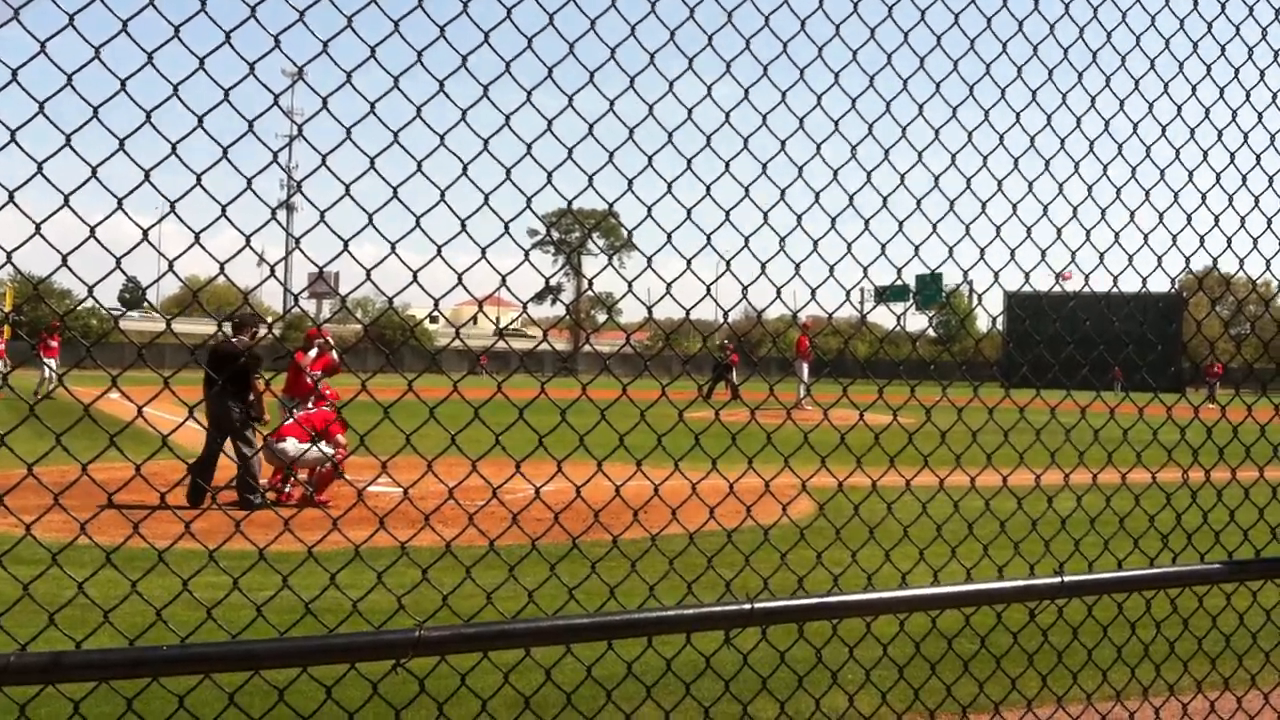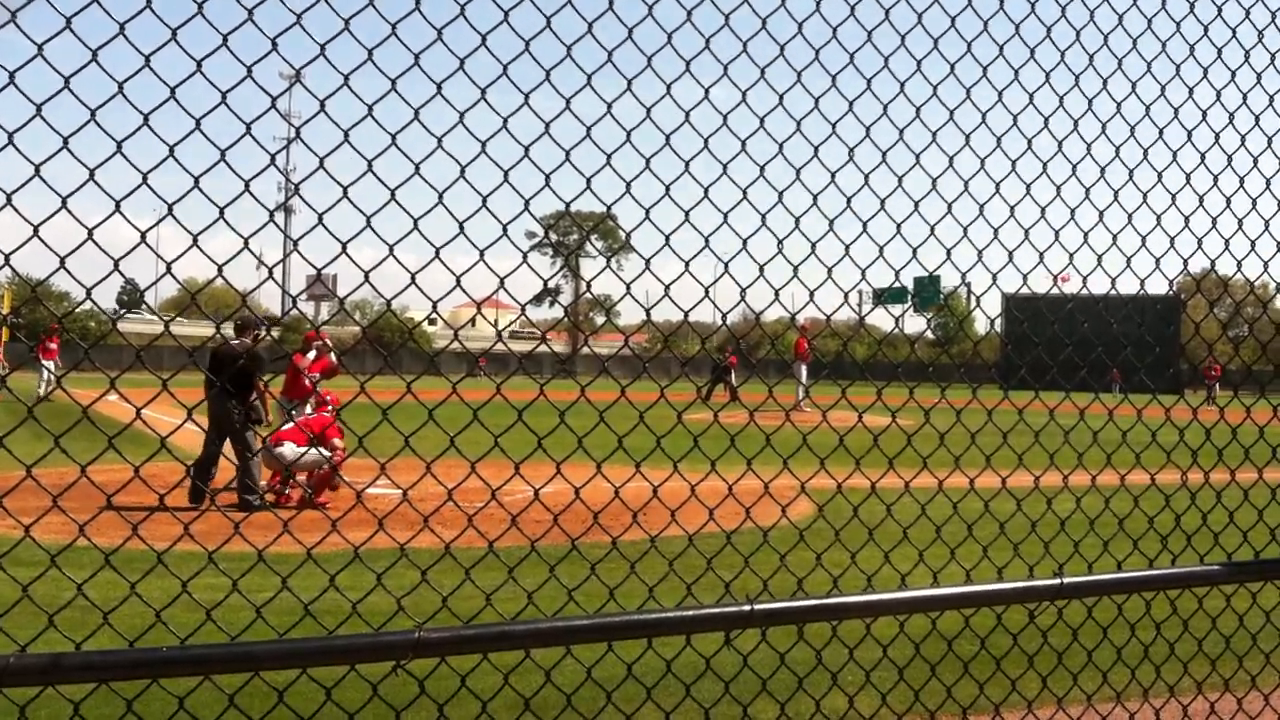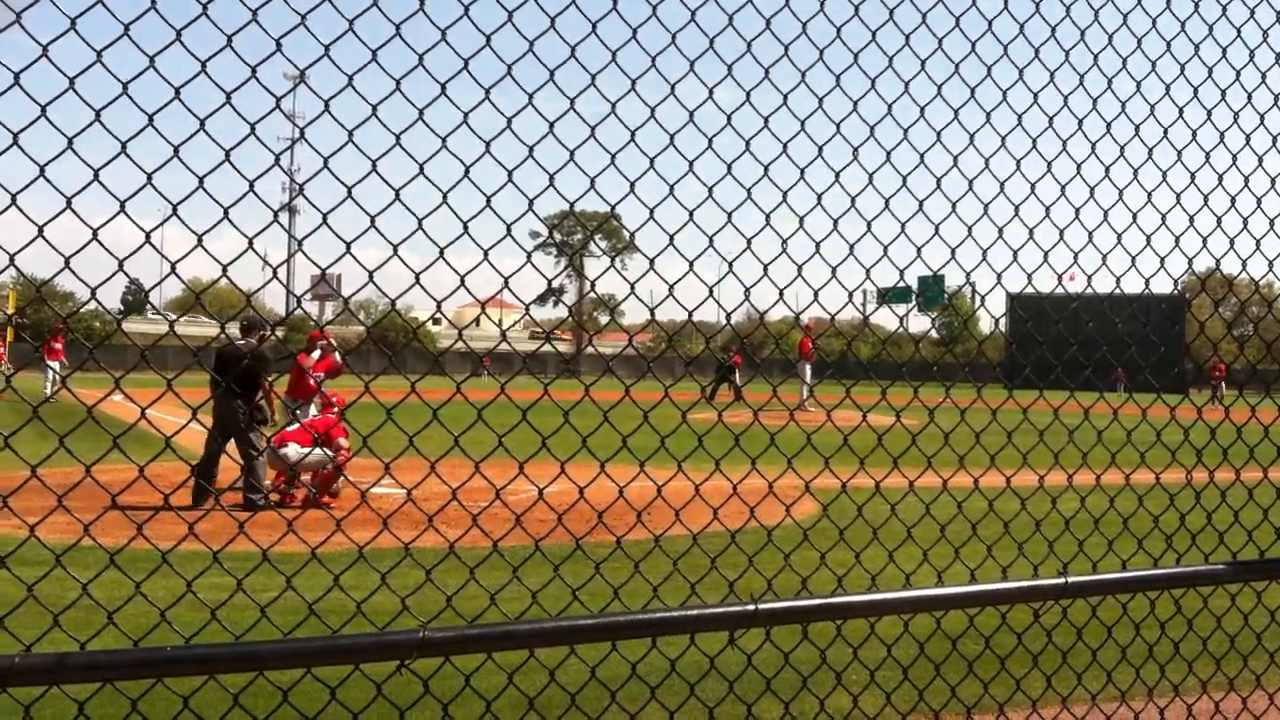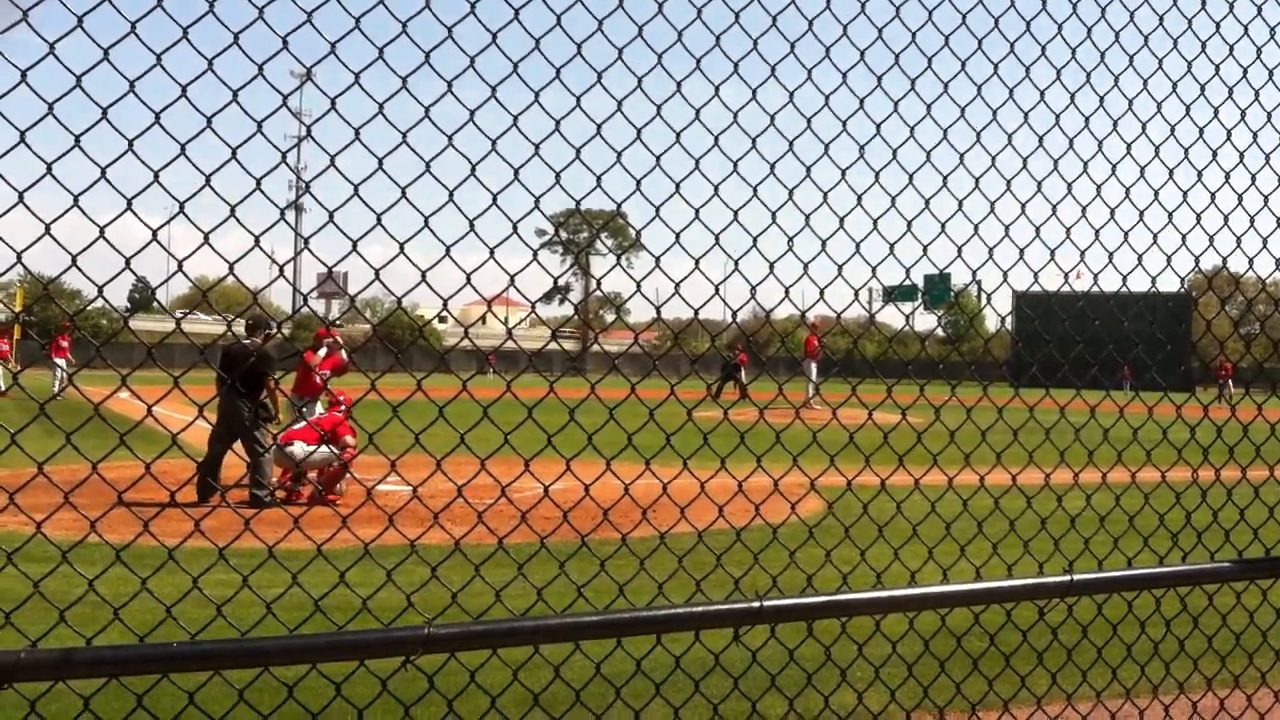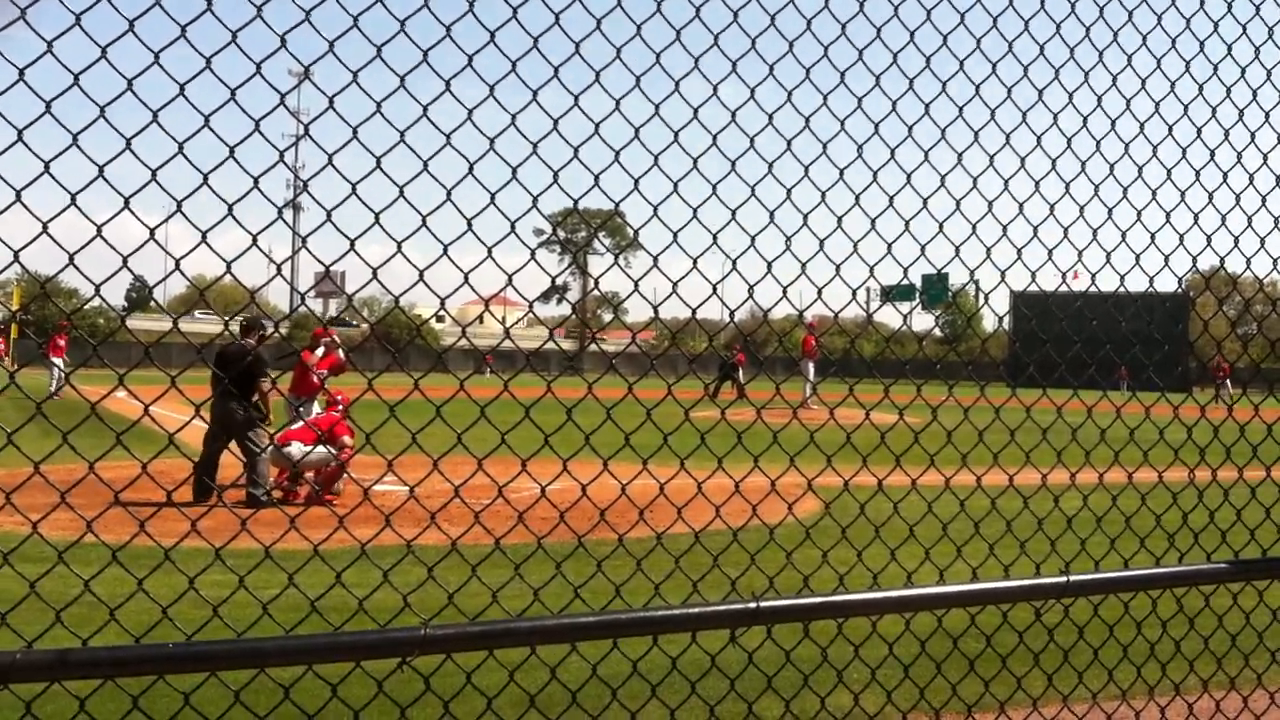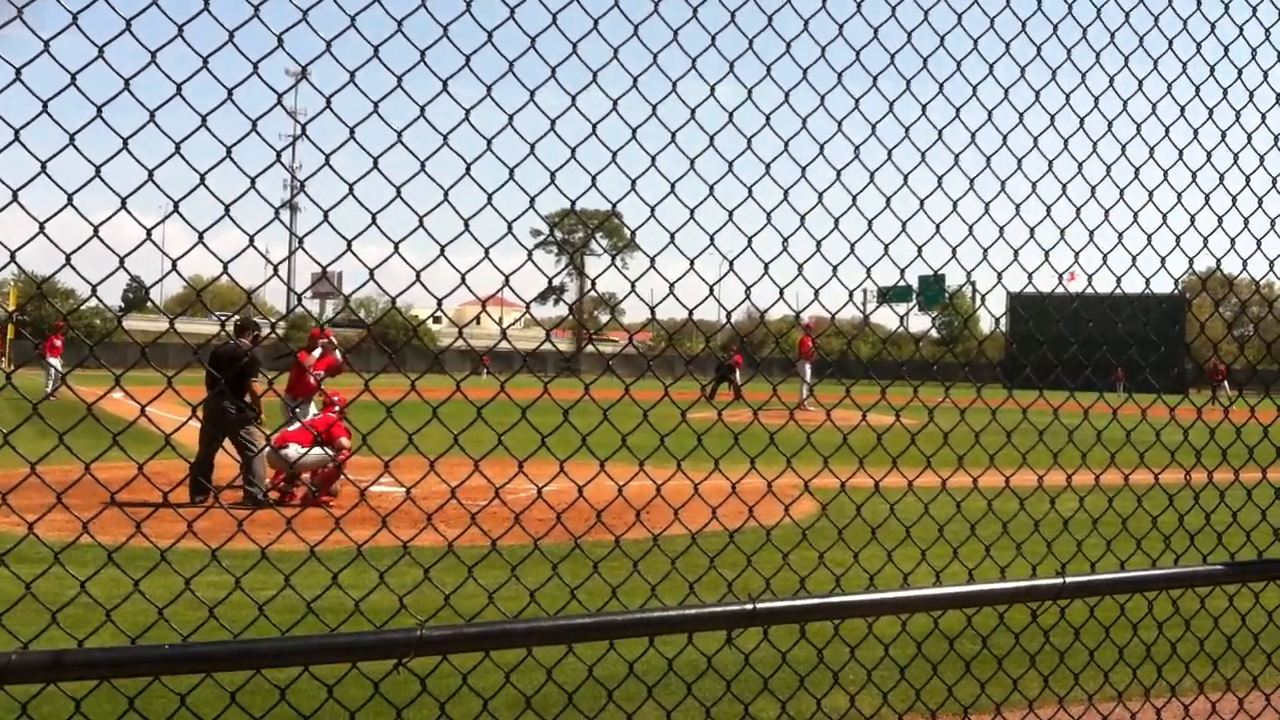
dt=0.1s
person 1, frame 1
left shoulder: (217, 348)
right shoulder: (250, 350)
left elbow: (206, 381)
right elbow: (256, 384)
left wrist: (209, 403)
right wrist: (262, 411)
left hip: (215, 404)
right hip: (237, 406)
left knee: (210, 451)
right knee: (248, 453)
left ankle: (196, 496)
right ankle: (250, 499)
person 1, frame 2
left shoulder: (218, 350)
right shoulder: (253, 353)
left elbow: (208, 382)
right elbow: (259, 386)
right wrist: (266, 412)
left hip: (216, 405)
right hip: (238, 408)
left knee: (210, 451)
right knee: (249, 455)
left ankle: (197, 496)
right ankle: (250, 500)
person 1, frame 3
left shoulder: (223, 350)
right shoulder: (259, 353)
left elbow: (213, 382)
right elbow: (266, 386)
right wrist: (272, 412)
left hip: (222, 405)
right hip: (243, 408)
left knee: (212, 451)
right knee: (254, 454)
left ankle: (200, 496)
right ankle: (255, 499)
person 1, frame 4
left shoulder: (229, 349)
right shoulder: (262, 353)
left elbow: (219, 380)
right elbow: (271, 385)
right wrist: (277, 411)
left hip: (227, 404)
right hip: (249, 408)
left knee: (216, 450)
right knee: (261, 452)
left ankle: (205, 492)
right ankle: (261, 497)
person 1, frame 5
left shoulder: (224, 350)
right shoulder: (255, 354)
left elbow: (214, 381)
right elbow: (262, 387)
right wrist: (268, 412)
left hip: (219, 405)
right hip: (241, 408)
left knee: (211, 450)
right knee: (258, 452)
left ankle: (201, 493)
right ankle: (257, 496)
person 1, frame 6
left shoulder: (218, 350)
right shoulder: (249, 354)
left elbow: (209, 380)
right elbow: (253, 387)
right wrist: (260, 411)
left hip: (212, 405)
right hip: (234, 407)
left knee: (206, 451)
right knee: (254, 451)
left ankle: (198, 494)
right ankle: (256, 496)
